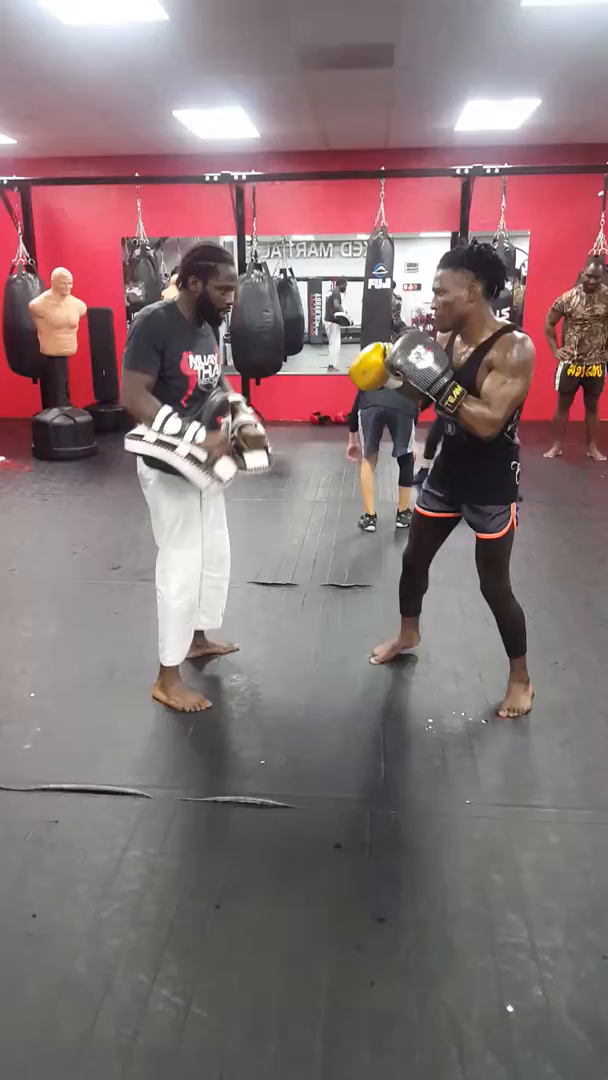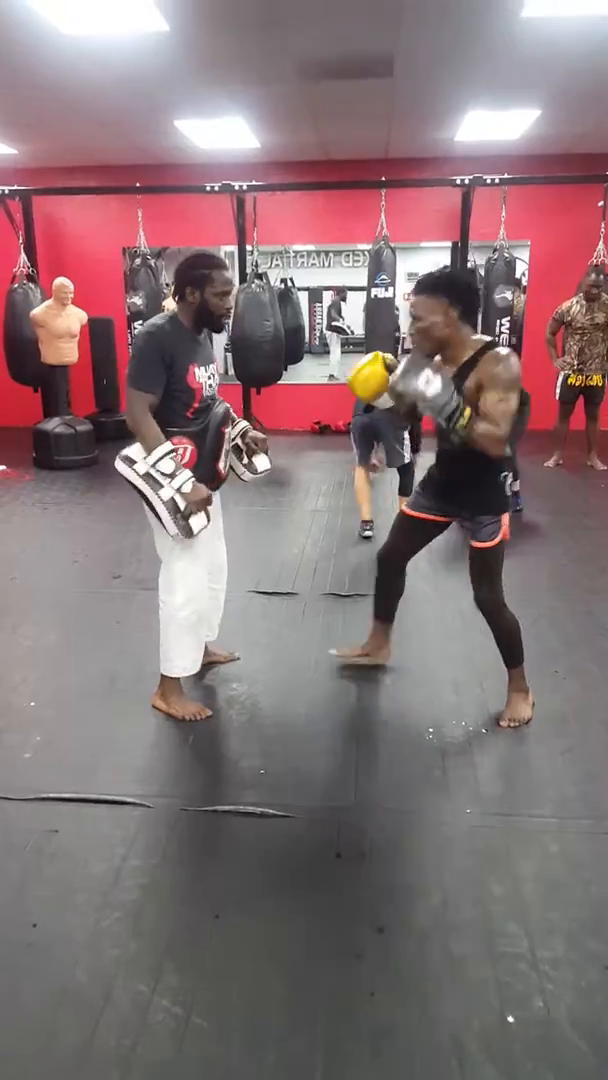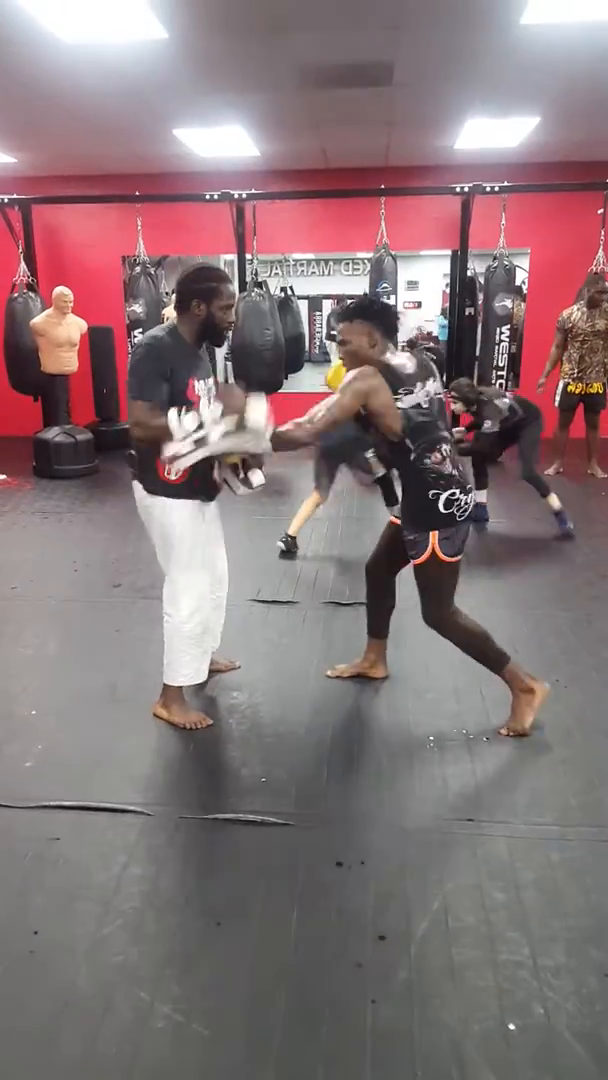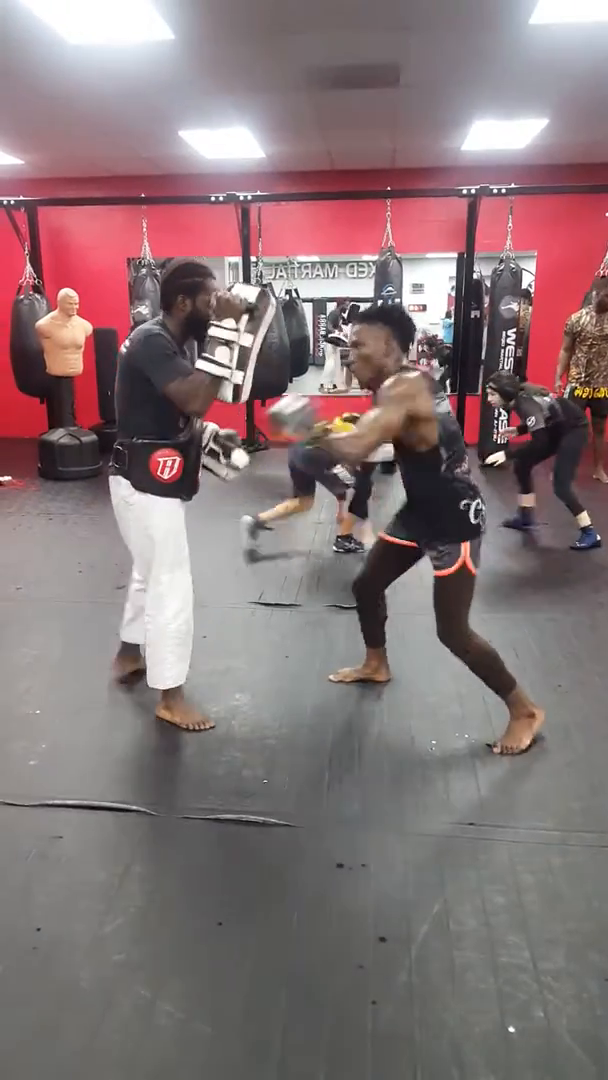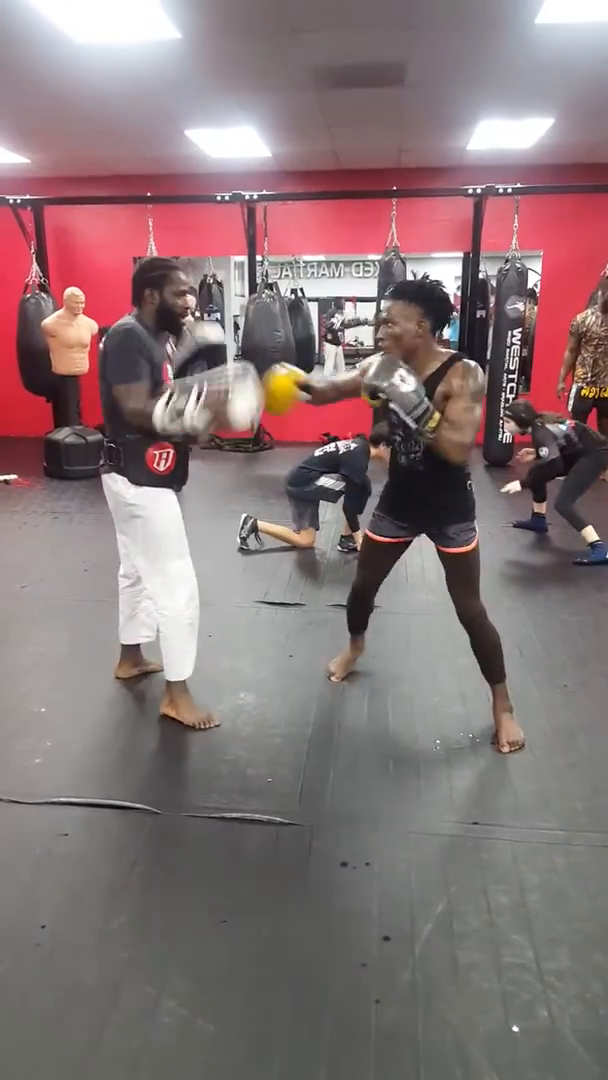
dt=0.4s
person 1, frame 1
left shoulder: (209, 324)
right shoulder: (154, 324)
right elbow: (134, 396)
right wrist: (196, 438)
right hip: (166, 465)
left knee: (214, 553)
right knee: (180, 563)
left ankle: (197, 636)
right ankle: (167, 676)
person 1, frame 2
left shoulder: (201, 333)
right shoulder: (157, 338)
right elbow: (138, 415)
left wrist: (240, 432)
left knee: (212, 565)
right knee: (185, 575)
left ankle: (198, 646)
right ankle: (169, 688)
person 1, frame 3
left shoulder: (199, 347)
right shoulder: (157, 350)
right elbow: (142, 425)
left hip: (194, 484)
right hip: (167, 489)
left knee: (213, 574)
right knee: (189, 588)
left ankle: (201, 654)
right ankle: (170, 696)
person 1, frame 4
left shoulder: (165, 341)
right shoulder: (152, 342)
right elbow: (196, 400)
left wrist: (211, 433)
right wrist: (226, 332)
left hip: (150, 480)
right hip: (146, 485)
left knee: (150, 573)
right knee: (171, 589)
left ankle: (130, 654)
right ankle: (171, 698)
person 1, frame 5
left shoulder: (146, 336)
right shoulder: (128, 336)
left elbow: (154, 402)
right elbow: (135, 409)
left hip: (135, 476)
right hip: (141, 479)
left knee: (137, 570)
right knee: (176, 582)
left ankle: (130, 657)
right ankle: (177, 696)
person 2, frame 1
left shoulder: (514, 348)
right shoulder: (450, 339)
left elbow: (488, 423)
left hip: (491, 486)
right hip: (446, 473)
left knee: (494, 587)
right knee: (414, 559)
left ankle: (520, 677)
right ankle: (408, 634)
person 2, frame 2
left shoulder: (498, 364)
right shoulder: (438, 358)
left elbow: (497, 441)
right elbow: (414, 411)
left wrist: (446, 408)
right wrist: (396, 389)
left hip: (483, 494)
right hip: (441, 482)
left knee: (487, 597)
right knee: (390, 558)
left ankle: (519, 687)
right ankle: (378, 644)
person 2, frame 3
left shoulder: (364, 381)
right shoulder: (416, 367)
left elbow: (308, 433)
left hip: (438, 507)
right hip: (438, 496)
left knee: (440, 613)
right knee: (378, 569)
left ankle: (524, 686)
right ankle: (374, 659)
person 2, frame 4
left shoulder: (402, 388)
right shoulder: (401, 385)
left elbow: (354, 453)
left hip: (455, 520)
right hip: (421, 512)
left knee: (453, 633)
right knee: (366, 584)
left ankle: (524, 710)
right ankle: (376, 664)
person 2, frame 5
left shoulder: (465, 375)
right shoulder: (383, 367)
left elbow: (461, 449)
right elbow: (332, 391)
left wrist: (415, 404)
right wrist: (304, 386)
left hip: (449, 509)
right hip: (397, 502)
left knee: (471, 611)
right knee: (363, 588)
left ankle: (502, 705)
right ankle: (354, 646)
